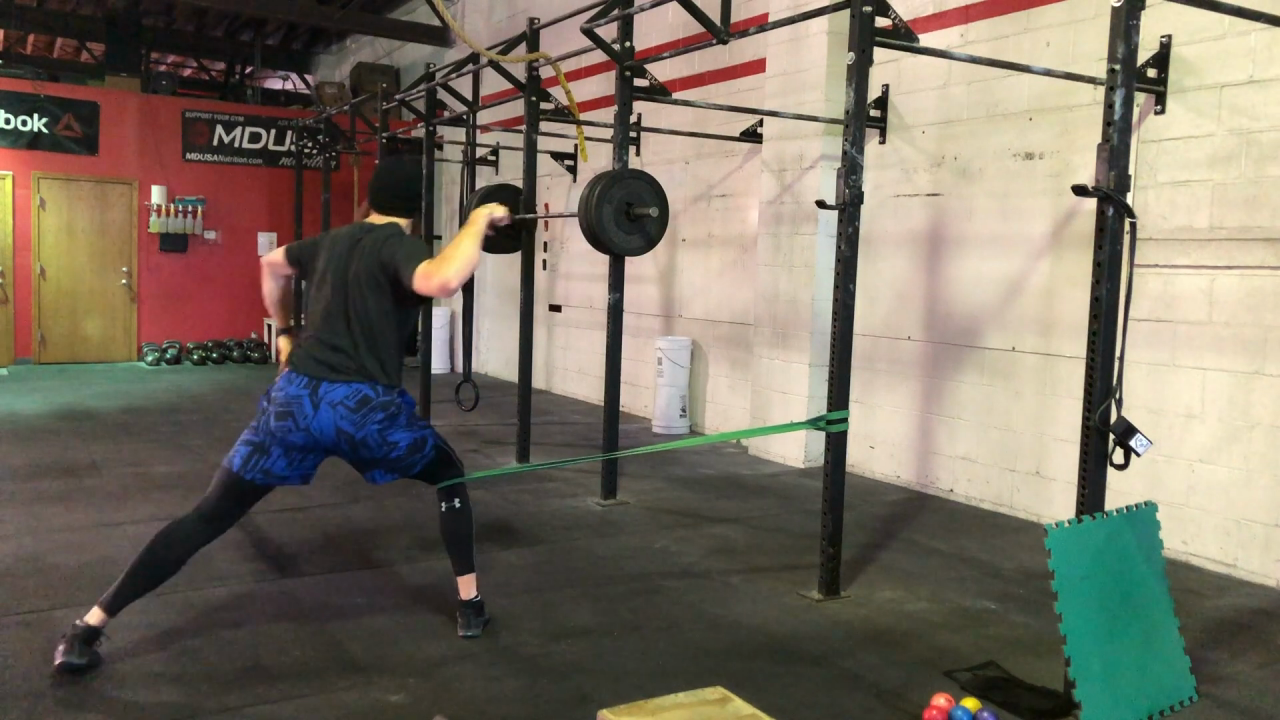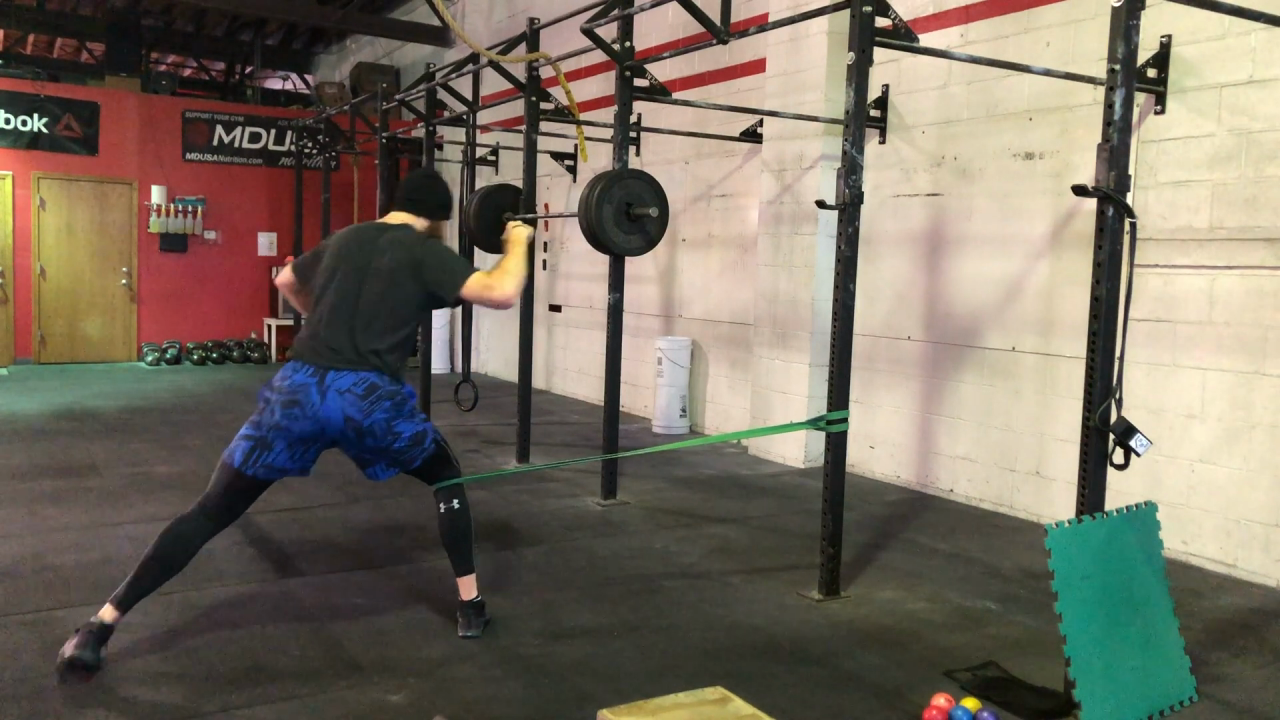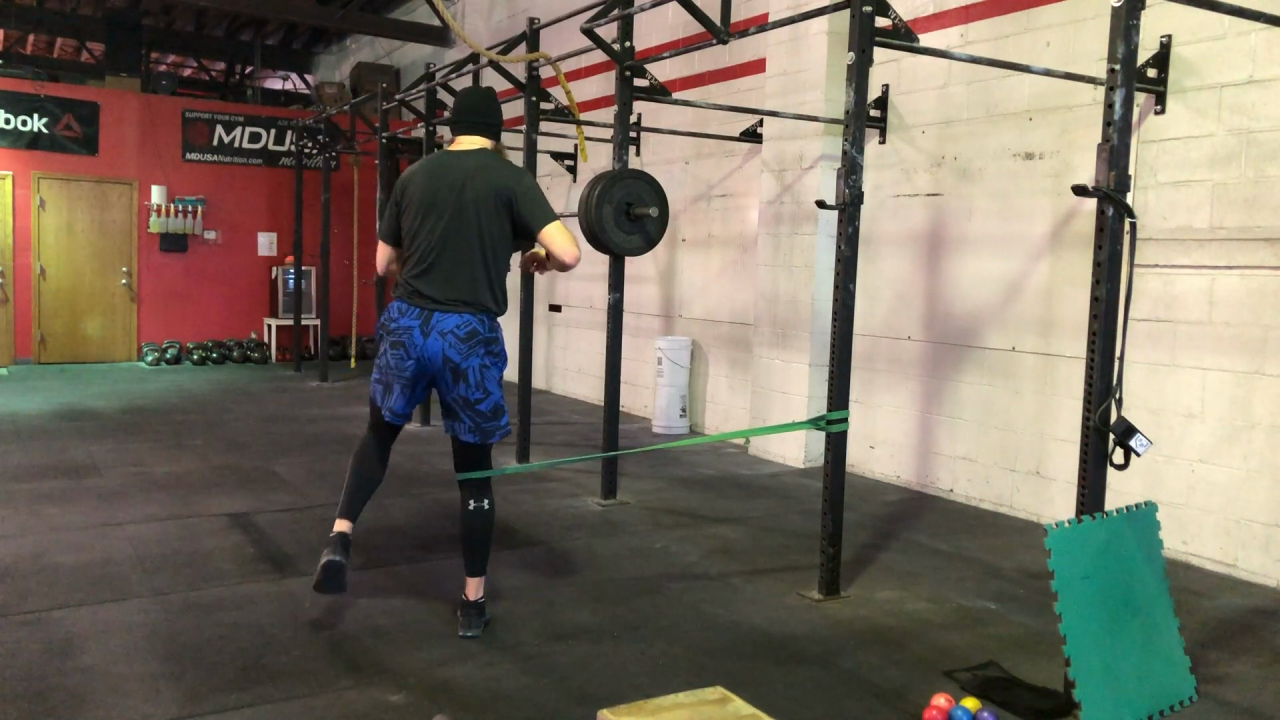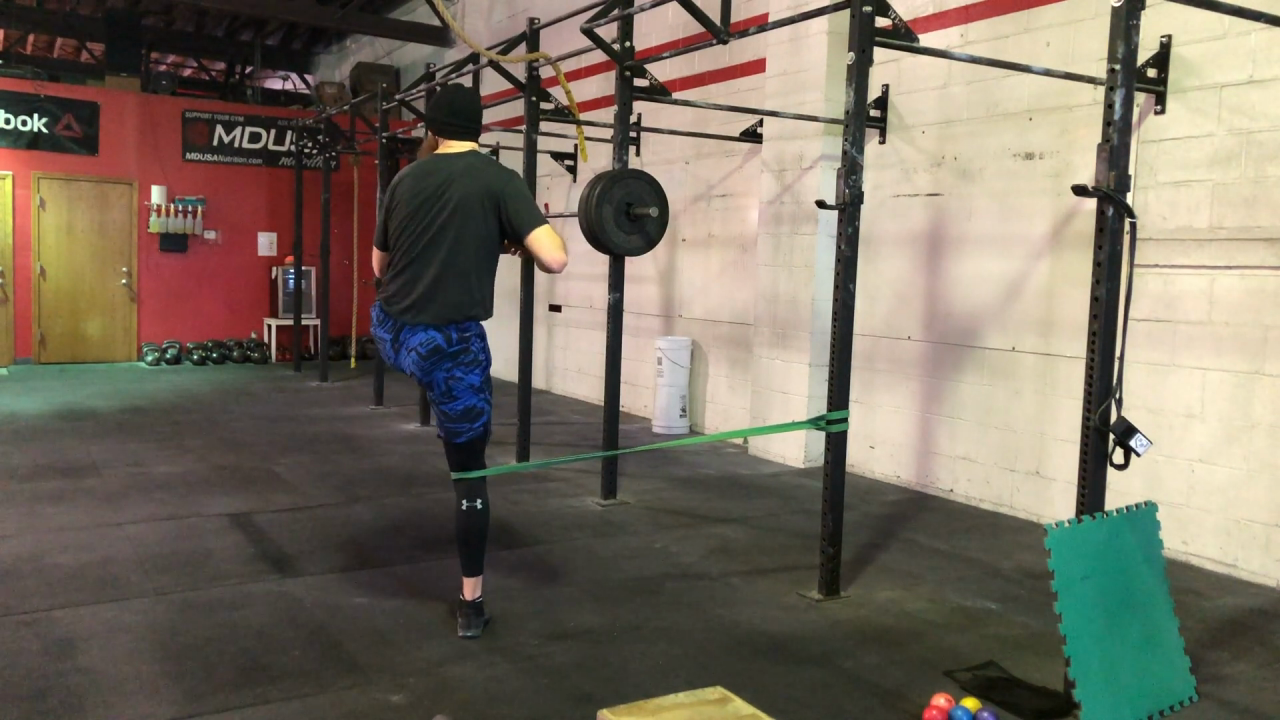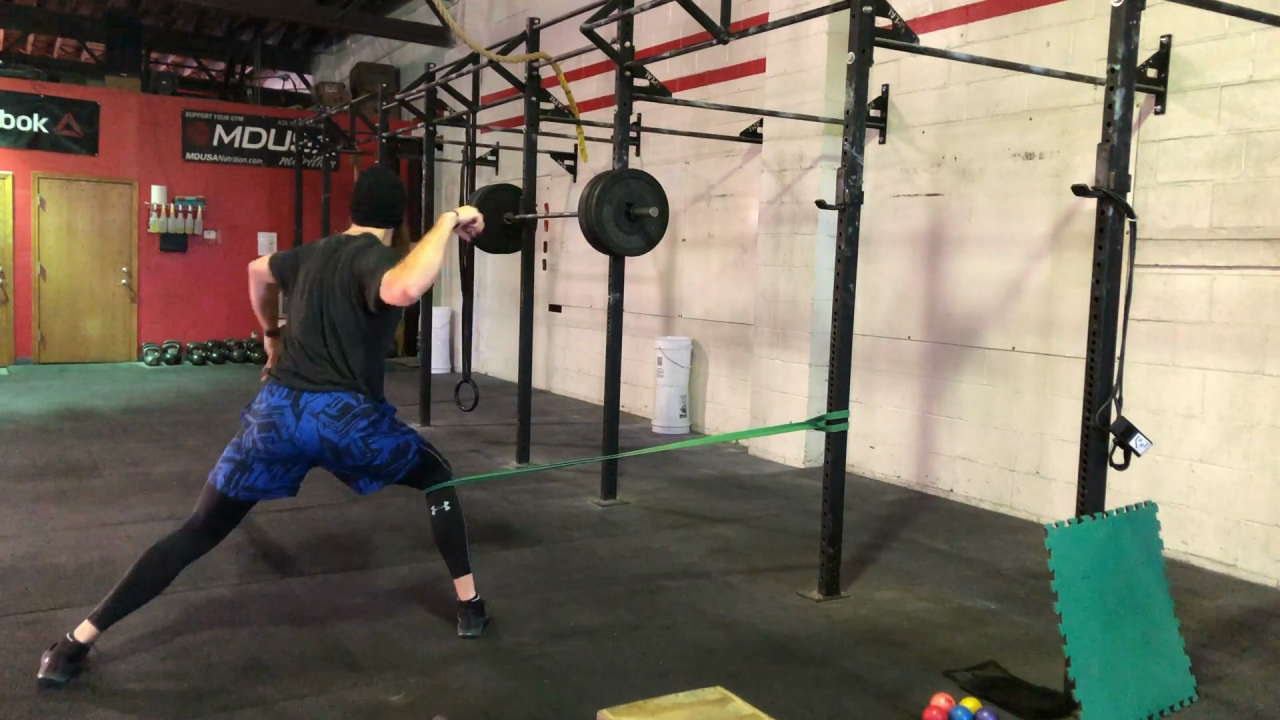
dt=1s
person 1, frame 1
left shoulder: (332, 241)
right shoulder: (402, 248)
left elbow: (271, 266)
right elbow: (439, 282)
left wrist: (285, 335)
right wrist: (480, 219)
left hip: (294, 398)
right hip: (365, 407)
left knee: (206, 519)
right knee: (449, 477)
left ankle: (86, 632)
right ankle: (469, 606)
person 1, frame 2
left shoulder: (344, 239)
right shoulder: (425, 253)
left elbow: (286, 281)
right elbow: (502, 293)
right wrist: (518, 244)
left hip: (298, 387)
right hip: (367, 396)
left knee: (211, 511)
right knee: (446, 477)
left ankle: (99, 627)
right ankle: (471, 606)
person 1, frame 3
left shoulder: (414, 176)
right shoulder: (510, 179)
left elbow: (383, 264)
right elbow: (569, 254)
right wrist: (542, 260)
left hip: (405, 324)
right hip: (469, 335)
left knee: (379, 434)
right knee: (474, 470)
left ankle: (338, 542)
right ankle: (472, 604)
person 1, frame 4
left shoulder: (405, 179)
right shoulder: (499, 181)
right elbow: (554, 260)
right wrist: (513, 244)
left hip: (389, 331)
right hip: (446, 344)
right knee: (469, 472)
right ankle: (471, 604)
person 1, frame 5
left shoulder: (314, 253)
right shoulder: (373, 260)
left elbow: (257, 273)
right elbow: (400, 292)
left wrist: (273, 338)
right wrist: (448, 222)
left hip: (276, 408)
right hip: (343, 416)
left knee: (196, 533)
right knee: (438, 479)
left ankle: (75, 644)
right ankle: (468, 607)
